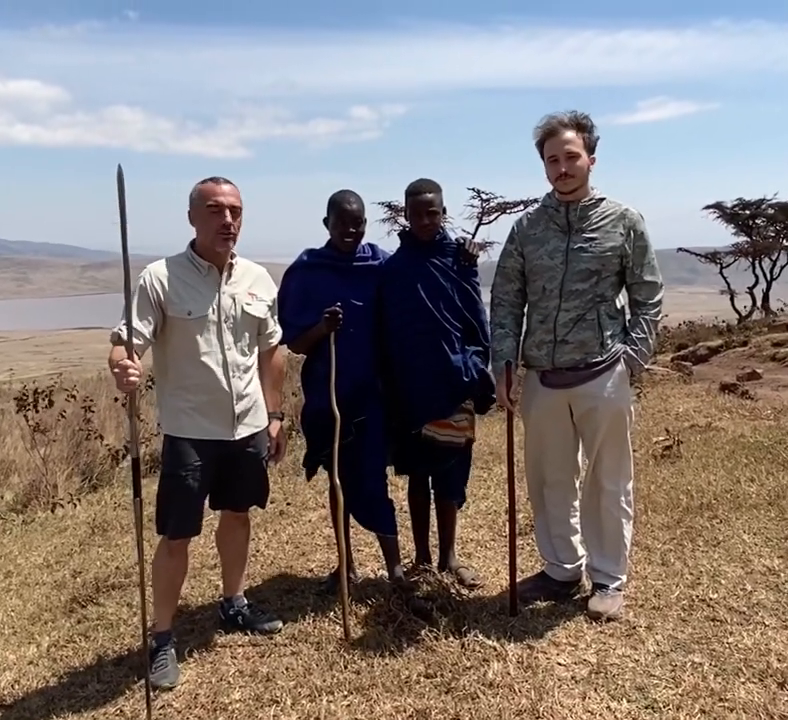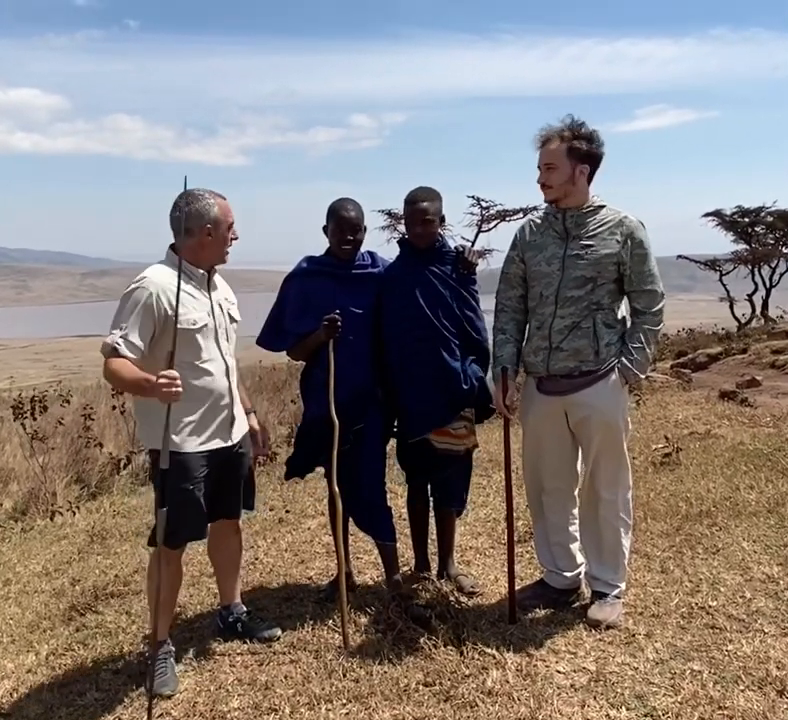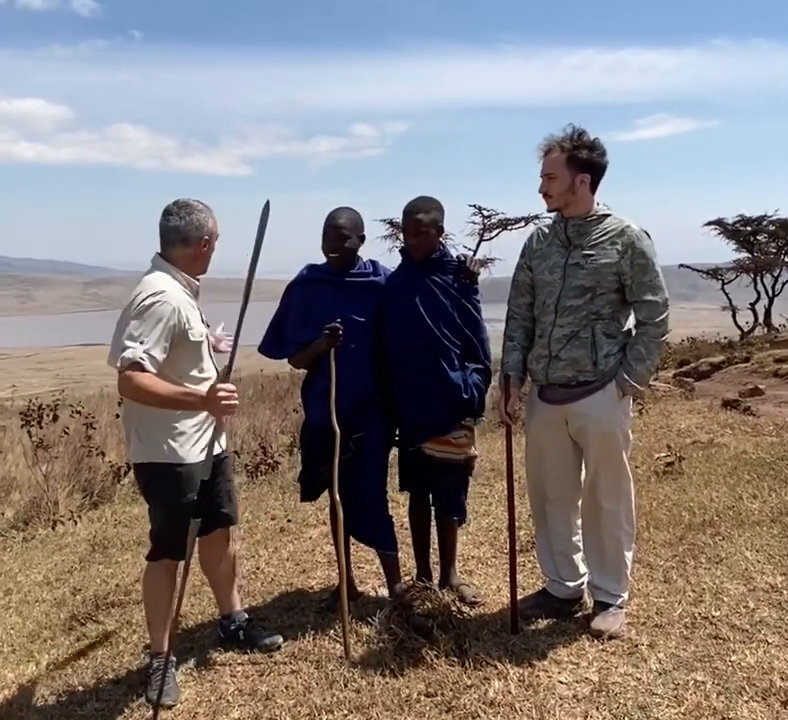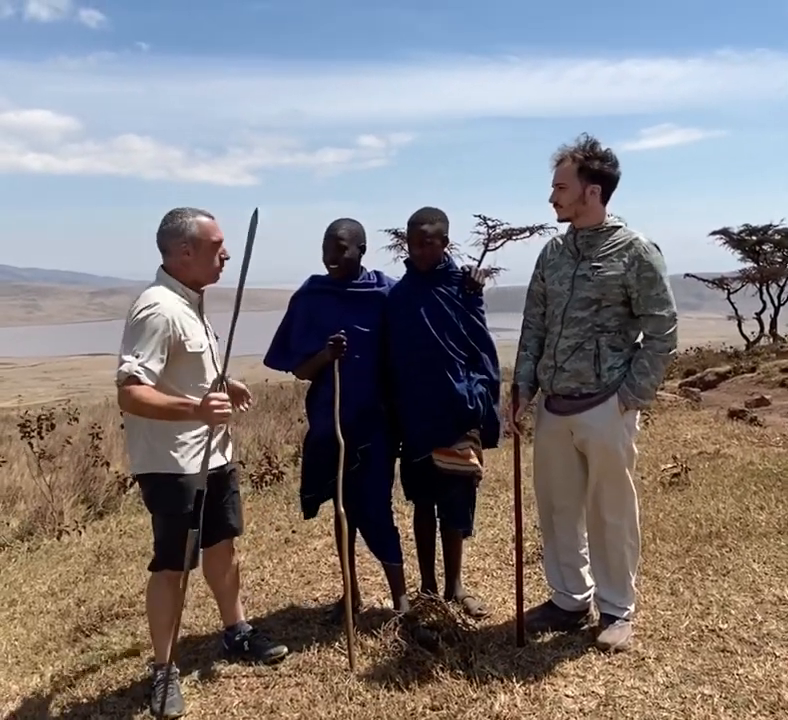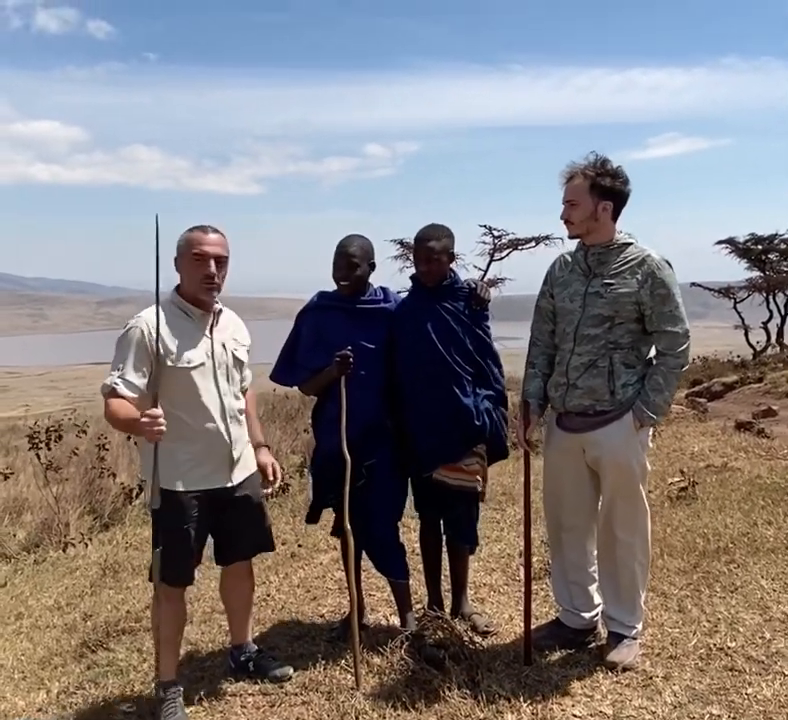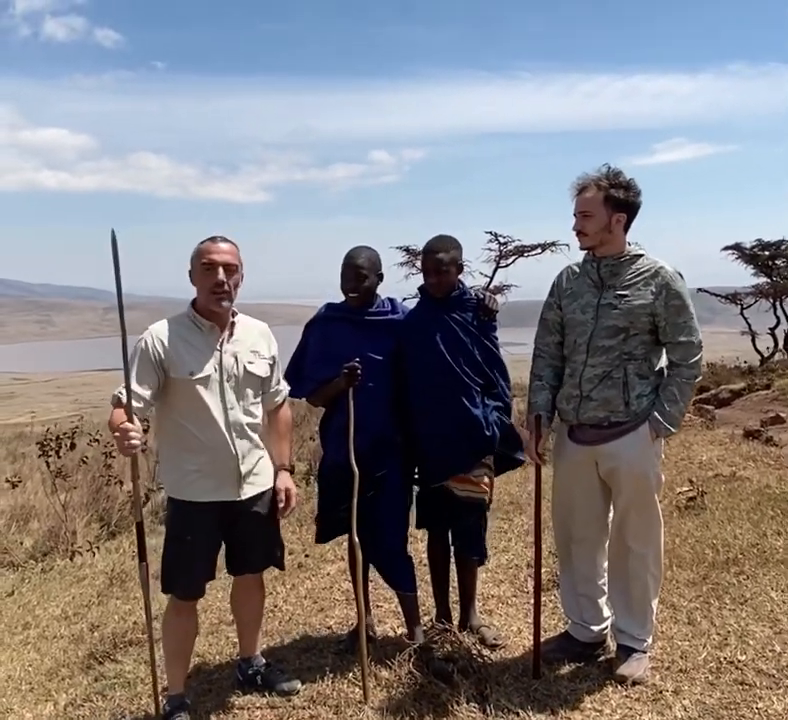
dt=0.4s
person 1, frame 1
left shoulder: (623, 221)
right shoulder: (526, 227)
left elbow: (648, 297)
right elbow: (505, 300)
left wrist: (633, 358)
right wrist: (503, 366)
left hip: (603, 375)
right hip: (542, 378)
left knee: (608, 482)
right knee: (549, 482)
left ankle: (608, 578)
right ankle: (562, 570)
person 1, frame 2
left shoulder: (622, 229)
right shoulder: (530, 233)
left elbow: (649, 307)
right elbow: (509, 307)
left wrist: (629, 369)
right wrist: (503, 372)
left hip: (599, 384)
right hip: (540, 385)
left knee: (606, 490)
right knee: (547, 489)
left ankle: (607, 586)
right ankle: (561, 577)
person 1, frame 3
left shoulder: (626, 239)
right shoulder: (538, 241)
left elbow: (654, 318)
right elbow: (519, 315)
left wrist: (629, 382)
right wrist: (511, 378)
left hip: (600, 395)
right hip: (544, 395)
left knee: (607, 499)
right knee: (550, 498)
left ankle: (610, 596)
right ankle: (563, 587)
person 1, frame 4
left shoulder: (635, 251)
right shoulder: (552, 253)
left elbow: (661, 333)
left wrist: (631, 397)
right wrist: (523, 388)
left hip: (605, 407)
right hip: (553, 407)
left knee: (611, 512)
right knee: (558, 510)
left ankle: (616, 610)
right ankle: (570, 600)
person 1, frame 5
left shoulder: (647, 268)
right shoulder: (561, 269)
left elbow: (674, 349)
right elbow: (541, 343)
left wrist: (645, 414)
right wrist: (531, 405)
left hip: (618, 425)
right hip: (563, 424)
left knee: (622, 529)
right knee: (567, 527)
left ankle: (624, 627)
right ankle: (577, 618)
person 1, frame 6
left shoulder: (659, 280)
right shoulder: (568, 280)
left elbow: (687, 359)
right elbow: (547, 354)
left wrist: (660, 423)
right wrist: (539, 416)
left hip: (631, 437)
right hip: (573, 436)
left knee: (634, 542)
right knee: (576, 540)
left ankle: (634, 641)
right ankle: (587, 630)
person 2, frame 1
left shoulder: (258, 278)
right shoulder: (159, 278)
left elbow: (270, 351)
right elbow: (126, 343)
left wrist: (274, 415)
right wrist: (123, 367)
left hip: (247, 427)
right hip: (189, 432)
left knee: (237, 515)
right knee: (176, 535)
left ankle: (234, 604)
right ankle: (162, 638)
person 2, frame 2
left shoulder: (219, 285)
right shoulder: (153, 287)
right elbow: (115, 361)
left wrist: (248, 412)
right wrist: (146, 383)
left hip: (230, 432)
right hip: (182, 442)
left knee: (227, 522)
right knee: (171, 543)
left ankle: (232, 612)
right ankle: (161, 646)
person 2, frame 3
left shoulder: (177, 290)
right shoulder: (162, 298)
right elbow: (130, 379)
left wrist: (206, 351)
right wrist: (199, 399)
left hip: (203, 443)
right hip: (170, 452)
left knee: (218, 532)
right knee: (168, 554)
left ankle: (232, 620)
right ankle: (159, 658)
person 2, frame 4
left shoulder: (186, 302)
right shoulder: (160, 309)
right elbow: (130, 393)
left wrist: (219, 387)
right wrist: (193, 408)
left hip: (211, 455)
right hip: (173, 464)
left knee: (222, 543)
right knee: (170, 565)
left ankle: (236, 633)
right ankle: (163, 670)
person 2, frame 5
left shoulder: (233, 324)
right shoulder: (148, 327)
right elbow: (115, 401)
left wrist: (261, 447)
right wrist: (138, 423)
left hip: (238, 472)
right hip: (181, 481)
left knee: (240, 562)
right knee: (172, 582)
left ankle: (243, 651)
person 2, frame 6
left shoulder: (259, 334)
right shoulder: (161, 339)
left elbow: (277, 406)
right elbow: (125, 407)
left wrist: (283, 469)
right wrist: (124, 430)
left hip: (254, 485)
right hip: (194, 493)
left knee: (251, 576)
right knee: (184, 596)
left ankle: (251, 665)
person 3, frame 1
left shoulder: (458, 259)
right shoulder: (394, 266)
left elbow: (476, 318)
right elbow: (387, 332)
left wrist: (476, 369)
right wrist: (391, 388)
left hip: (453, 383)
right hip: (412, 388)
left knee: (450, 474)
right knee: (418, 473)
left ankle: (448, 555)
right ankle: (422, 557)
person 3, frame 2
left shoulder: (456, 267)
right shoulder: (394, 274)
left elbow: (474, 327)
right elbow: (387, 337)
left wrist: (475, 378)
right wrist: (389, 392)
left hip: (452, 392)
right hip: (413, 395)
left knee: (450, 481)
right knee: (418, 481)
left ankle: (447, 563)
right ankle: (421, 564)
person 3, frame 3
left shoulder: (457, 277)
right shoulder: (395, 283)
left elbow: (475, 337)
right elbow: (388, 346)
left wrist: (474, 388)
right wrist: (391, 401)
left hip: (453, 402)
right hip: (413, 404)
left knee: (450, 491)
right knee: (419, 490)
left ankle: (449, 572)
right ankle: (423, 573)
person 3, frame 4
left shoulder: (462, 287)
right shoulder: (400, 294)
left elbow: (481, 348)
right elbow: (393, 357)
left wrist: (480, 400)
right wrist: (395, 412)
left hip: (458, 413)
right hip: (417, 416)
left knee: (456, 503)
right knee: (424, 501)
left ankle: (454, 584)
right ankle: (428, 585)
person 3, frame 5
left shoulder: (468, 303)
right shoulder: (406, 310)
left elbow: (487, 364)
right elbow: (400, 373)
left wrist: (487, 416)
right wrist: (401, 428)
left hip: (464, 429)
right hip: (424, 432)
left knee: (461, 519)
right knee: (430, 517)
left ankle: (461, 601)
right ankle: (434, 601)
person 3, frame 6
left shoulder: (477, 315)
right shoulder: (413, 321)
left elbow: (495, 376)
right elbow: (407, 384)
left wrist: (495, 428)
right wrist: (411, 440)
left hip: (472, 441)
right hip: (431, 443)
left knee: (470, 531)
right knee: (438, 529)
left ankle: (469, 613)
right ankle: (442, 614)
person 4, frame 1
left shoulder: (382, 265)
right shoulder: (305, 271)
right elbow: (295, 343)
right wrist: (320, 328)
left hip: (371, 391)
right hip: (326, 392)
left knee: (371, 479)
right knee: (339, 478)
left ankle: (395, 566)
right ankle: (346, 564)
person 4, frame 2
left shoulder: (380, 273)
right shoulder: (304, 278)
right elbow: (294, 351)
right wrist: (319, 335)
left hip: (370, 400)
right hip: (325, 401)
left knee: (369, 487)
right knee: (338, 486)
left ankle: (393, 574)
right ankle: (345, 572)
person 4, frame 3
left shoulder: (381, 282)
right shoulder: (305, 286)
right elbow: (296, 359)
right wrist: (321, 344)
left hip: (370, 409)
right hip: (326, 409)
left knee: (370, 497)
right knee: (339, 496)
left ankle: (395, 583)
right ankle: (347, 580)
person 4, frame 4
left shoulder: (386, 292)
right shoulder: (309, 297)
right elbow: (300, 370)
right wrist: (326, 355)
left hip: (375, 420)
right hip: (330, 421)
left knee: (375, 508)
right knee: (344, 507)
left ankle: (400, 595)
right ankle: (352, 592)
person 4, frame 5
left shoulder: (394, 308)
right shoulder: (316, 313)
right elbow: (306, 385)
right wrist: (333, 371)
left hip: (382, 436)
right hip: (336, 438)
left knee: (382, 526)
right knee: (348, 525)
left ankle: (407, 613)
right ankle: (357, 608)
person 4, frame 6
left shoulder: (400, 319)
right shoulder: (324, 324)
right elbow: (313, 396)
right wrist: (339, 383)
left hip: (389, 448)
right hip: (344, 448)
left knee: (390, 539)
right knee: (357, 536)
left ankle: (414, 626)
right ankle: (365, 619)
